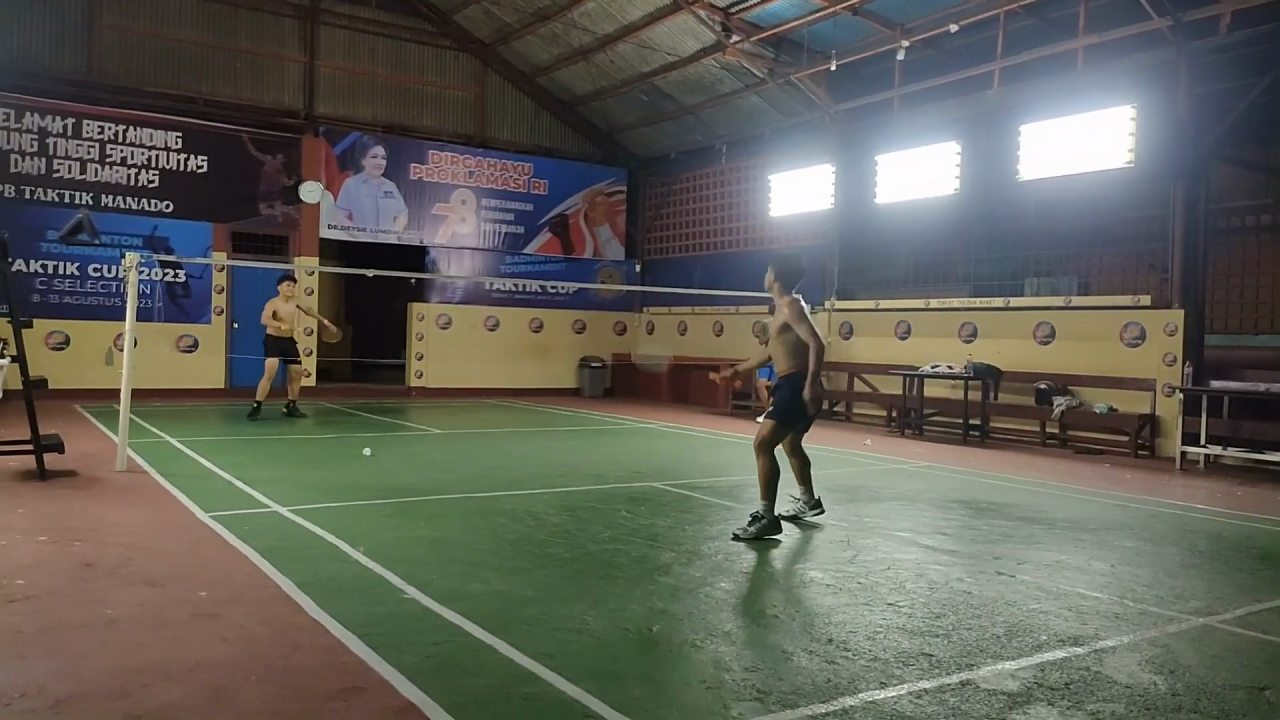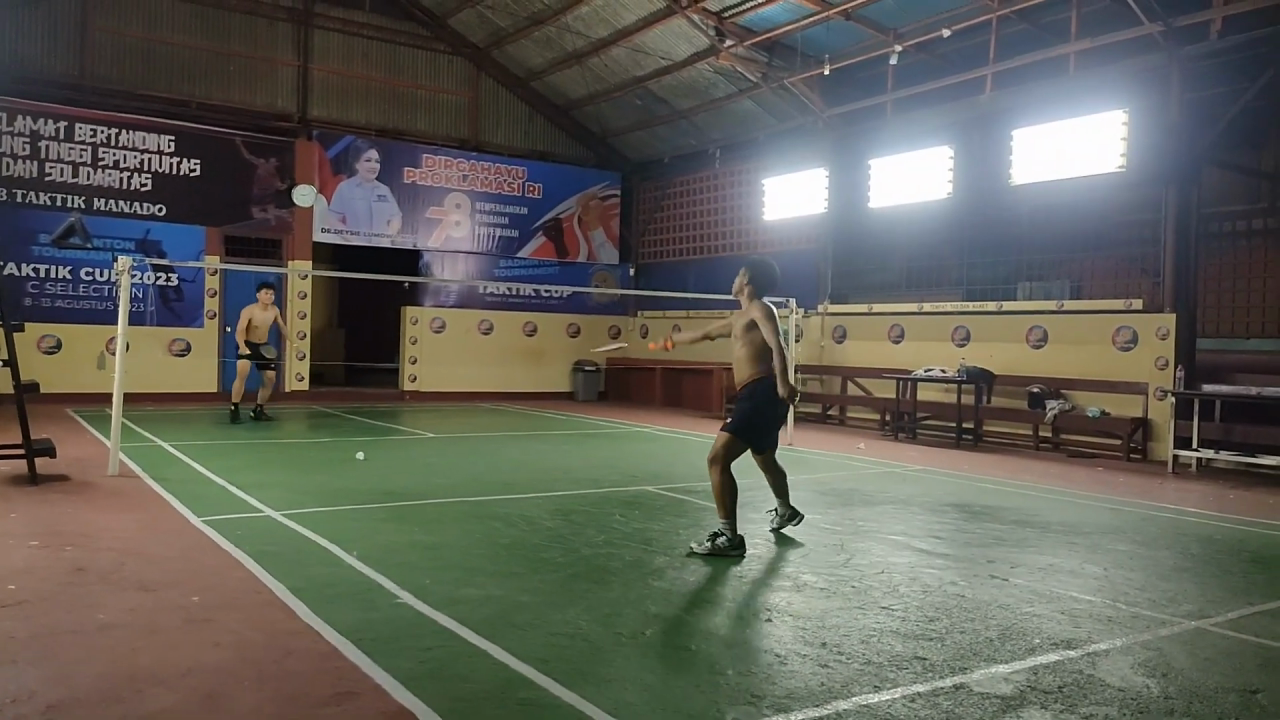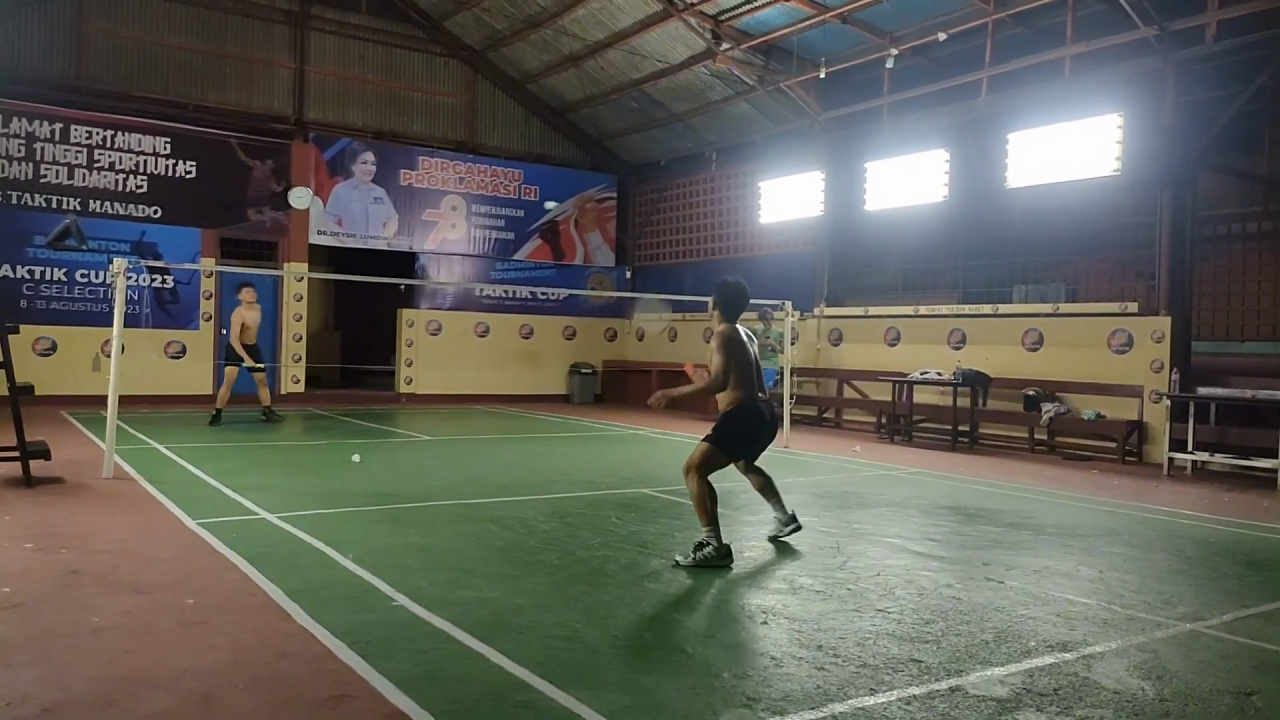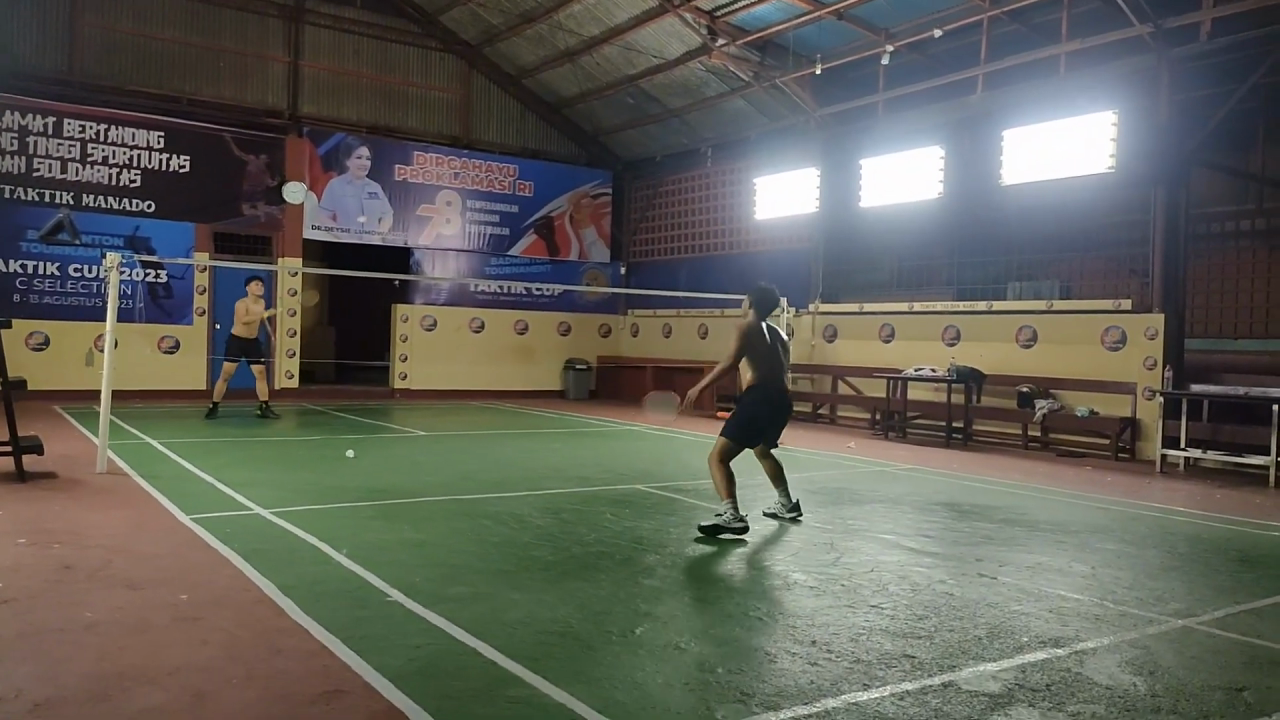
dt=0.7s
person 1, frame 1
left shoulder: (791, 306)
right shoulder: (784, 308)
left elbow: (817, 345)
right elbow: (771, 352)
left wrist: (813, 383)
right wrist: (739, 370)
left hip: (798, 387)
right hip: (792, 385)
left knee: (763, 444)
right knee: (791, 445)
left ankle: (766, 517)
right ankle: (807, 500)
person 1, frame 2
left shoulder: (760, 308)
right shoulder: (741, 317)
left elbow: (777, 347)
right elbow: (707, 333)
left wrist: (783, 381)
right wrist: (676, 339)
left hip: (762, 394)
right hip: (757, 398)
left knee: (718, 460)
right knee: (765, 459)
left ankle: (729, 536)
right ankle: (785, 511)
person 1, frame 3
left shoulder: (722, 336)
right shoulder: (744, 335)
left elbow: (720, 383)
left wrist: (675, 392)
right wrist: (705, 377)
left hip: (743, 417)
right hip: (764, 415)
left knee: (694, 469)
right knee: (745, 464)
left ankle: (715, 546)
right ankle: (784, 517)
person 1, frame 4
left shoulder: (746, 328)
right shoulder: (779, 336)
left elbow: (731, 362)
left wrist: (699, 387)
left hip: (758, 399)
right hip: (782, 401)
left knee: (717, 458)
right knee: (762, 450)
left ankle: (731, 515)
right ankle: (787, 504)
